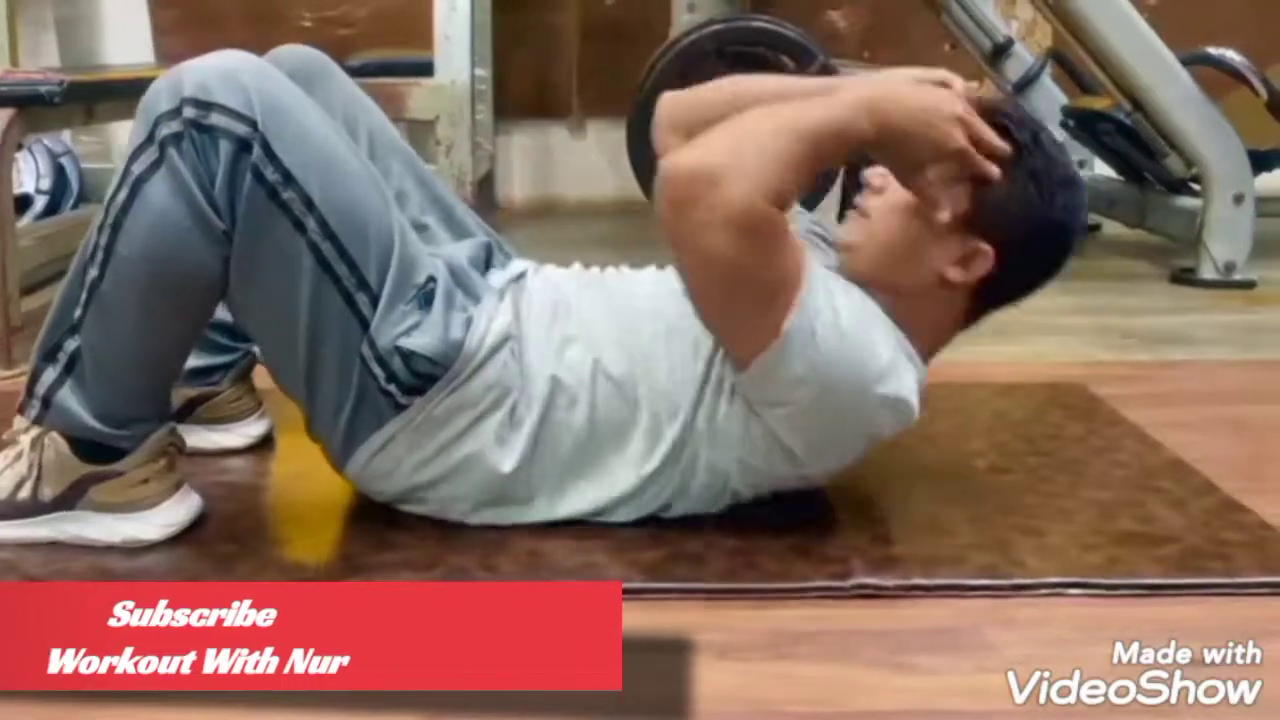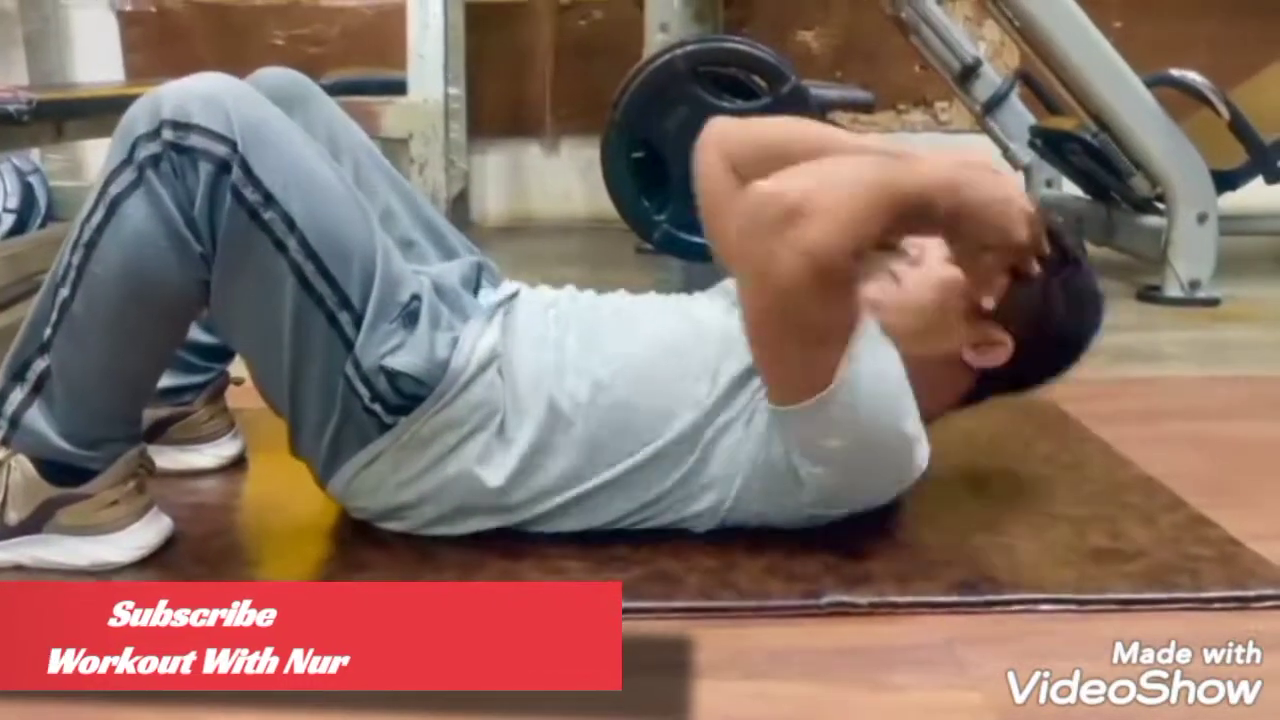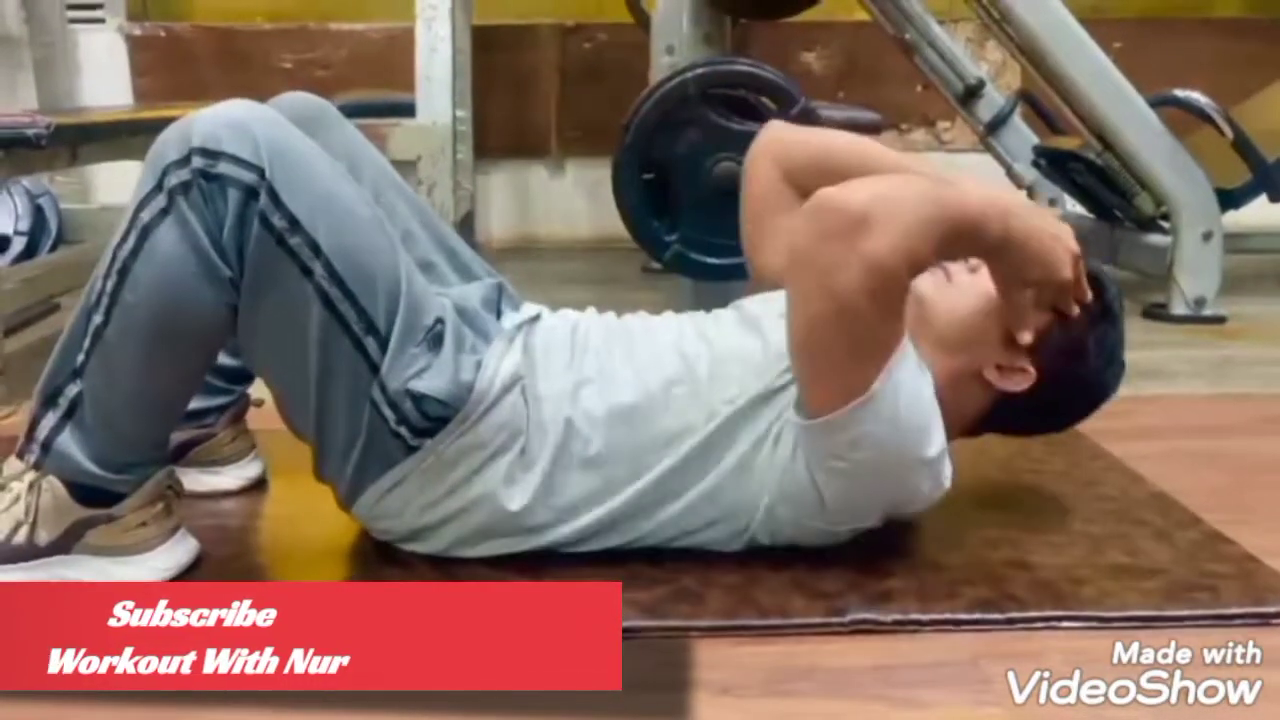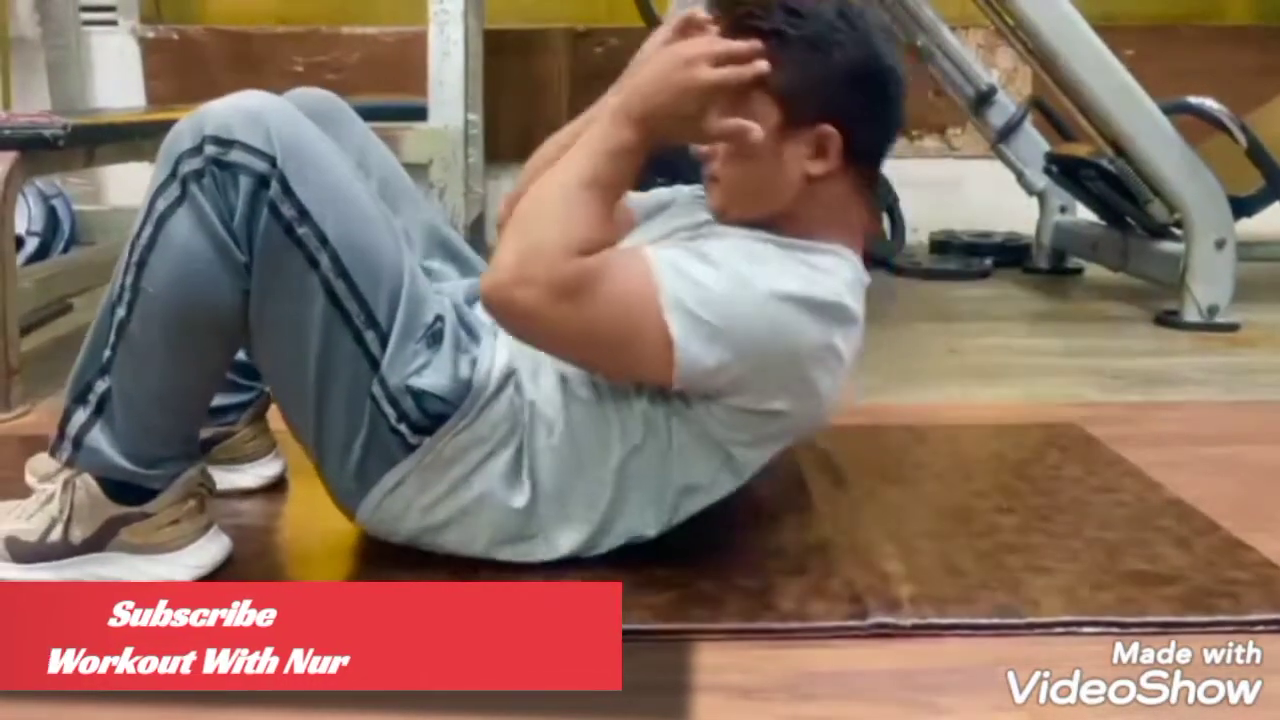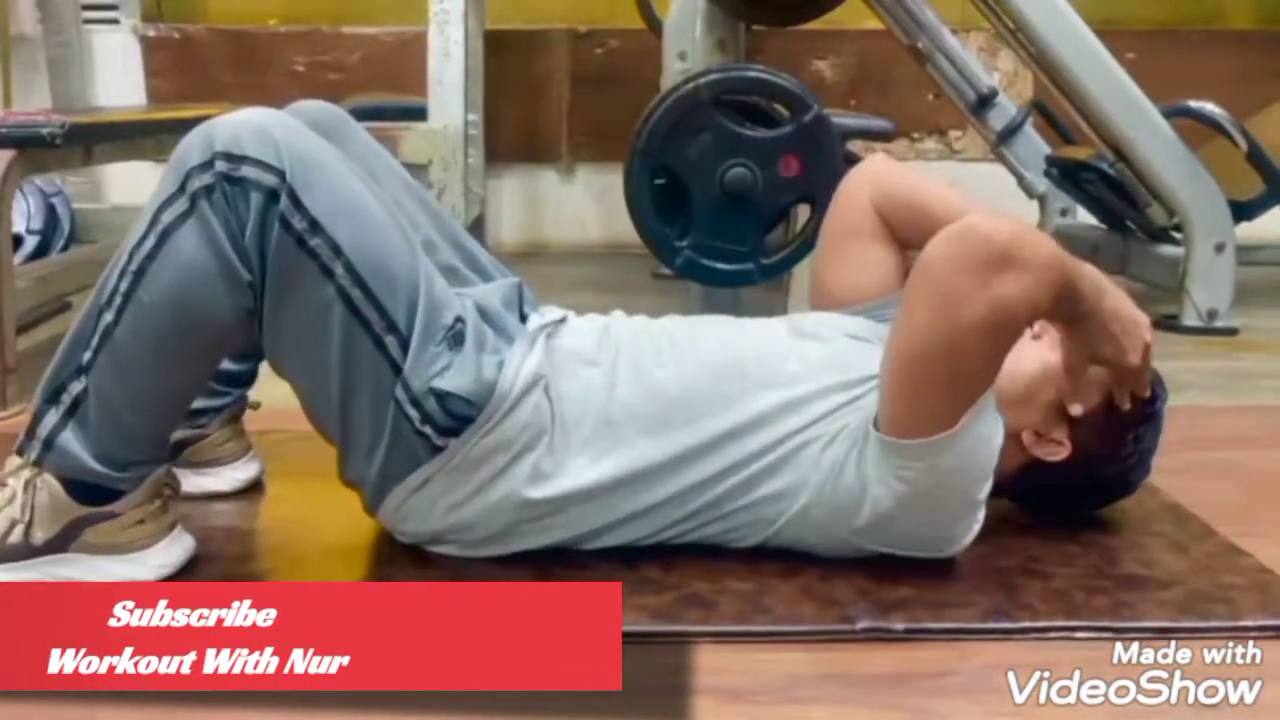
dt=1s
person 1, frame 1
left shoulder: (856, 370)
right shoulder: (843, 273)
left elbow: (698, 186)
right elbow: (679, 118)
left wrist: (866, 112)
right wrist: (860, 103)
left hip: (436, 399)
right hip: (494, 307)
left knee: (211, 106)
right knee: (292, 72)
left ankle: (91, 458)
right ankle: (203, 375)
person 1, frame 2
left shoulder: (867, 432)
right shoulder: (838, 344)
left elbow: (786, 223)
right elbow: (723, 153)
left wrist: (945, 195)
right wrist: (922, 173)
left hip: (419, 416)
right hip: (481, 324)
left knee: (192, 130)
right knee: (274, 96)
right ankle: (175, 397)
person 1, frame 3
left shoulder: (890, 442)
right shoulder: (865, 344)
left elbow: (845, 228)
right elbow: (773, 153)
left wrist: (985, 216)
right wrist: (950, 189)
left hip: (448, 442)
right hip: (504, 351)
left knee: (221, 159)
right knee: (290, 125)
right ankle: (193, 424)
person 1, frame 4
left shoulder: (787, 307)
right shoulder: (757, 225)
left elbow: (526, 283)
right elbow: (532, 215)
left wrist: (635, 112)
right wrist: (639, 98)
left hip: (444, 451)
right hip: (476, 369)
left knee: (235, 147)
right knee: (304, 118)
left ankle: (119, 498)
right ankle: (212, 426)
person 1, frame 5
left shoulder: (924, 482)
right shoulder: (892, 356)
left elbow: (987, 258)
right elbow: (871, 190)
left wrist: (1088, 297)
right wrist: (1076, 284)
left hip: (469, 442)
right hip: (521, 353)
left knee: (241, 167)
right knee: (305, 133)
right ankle: (175, 421)
